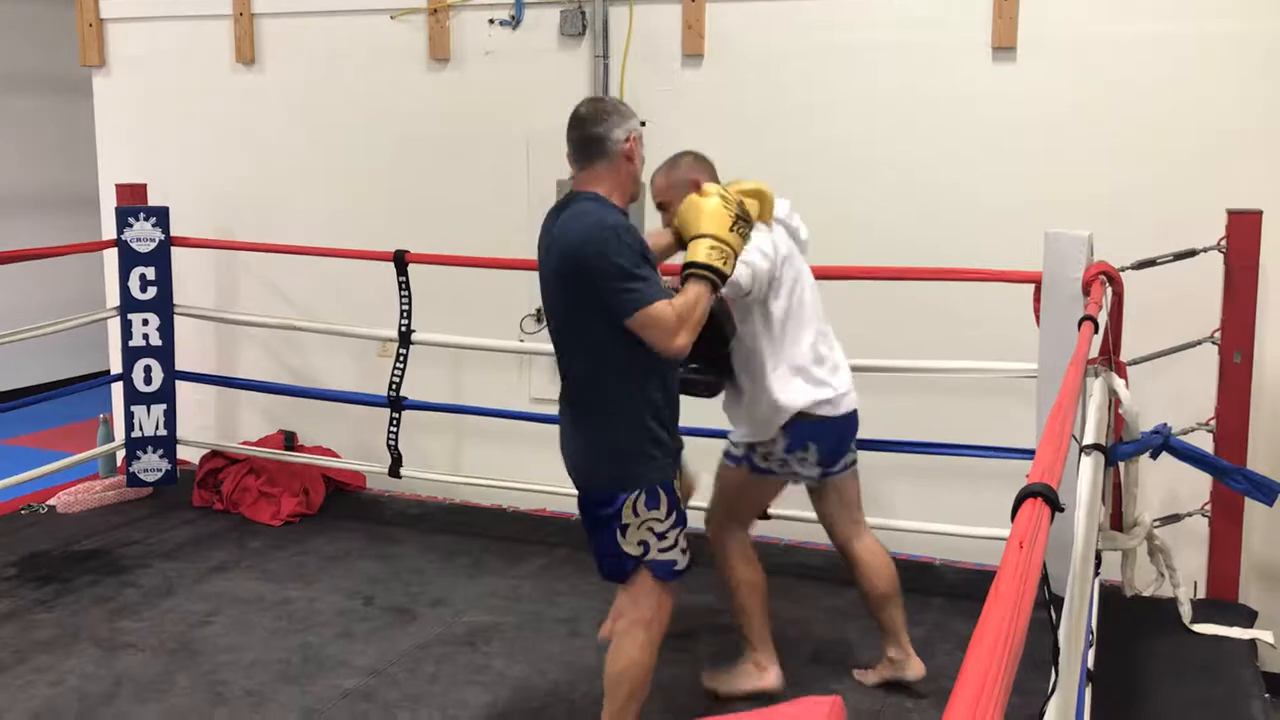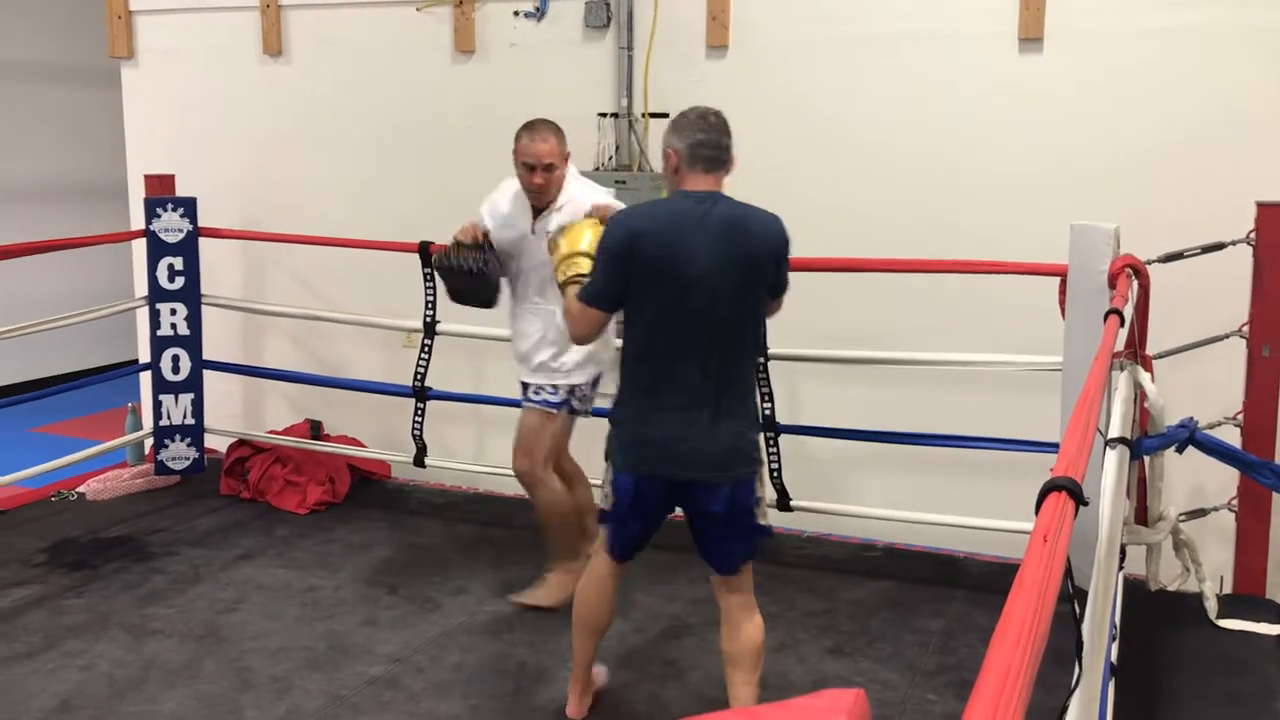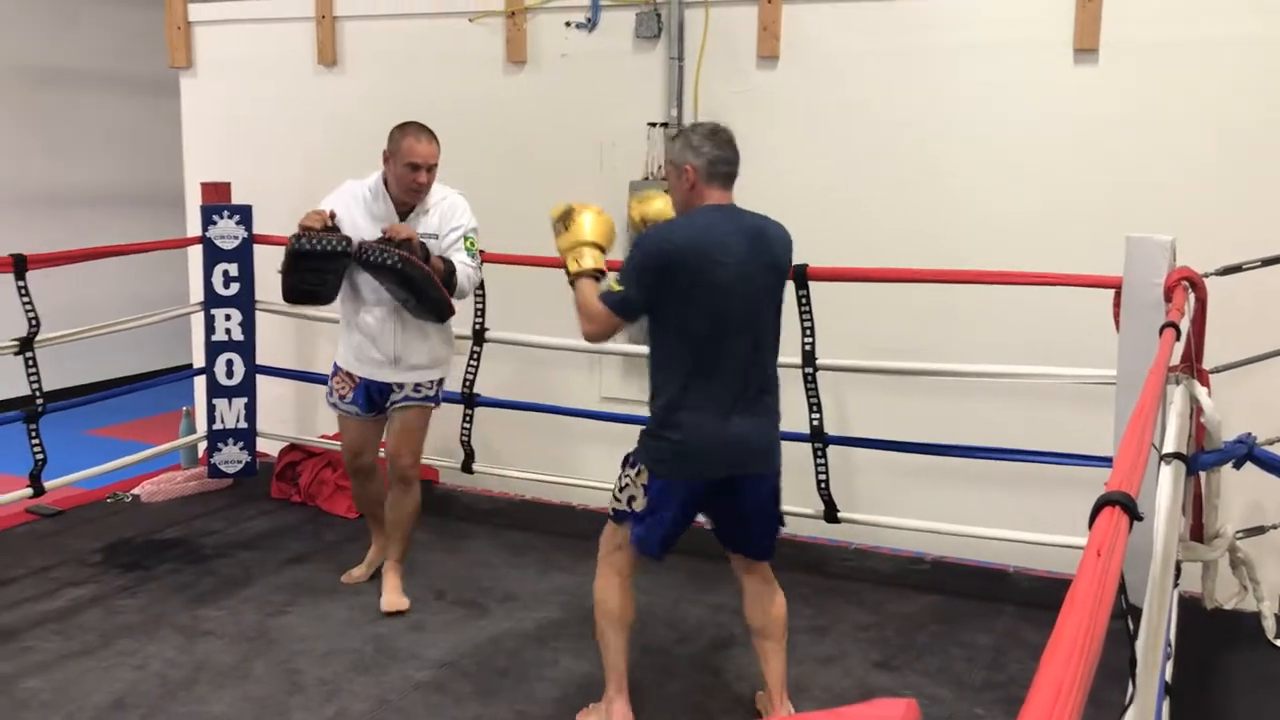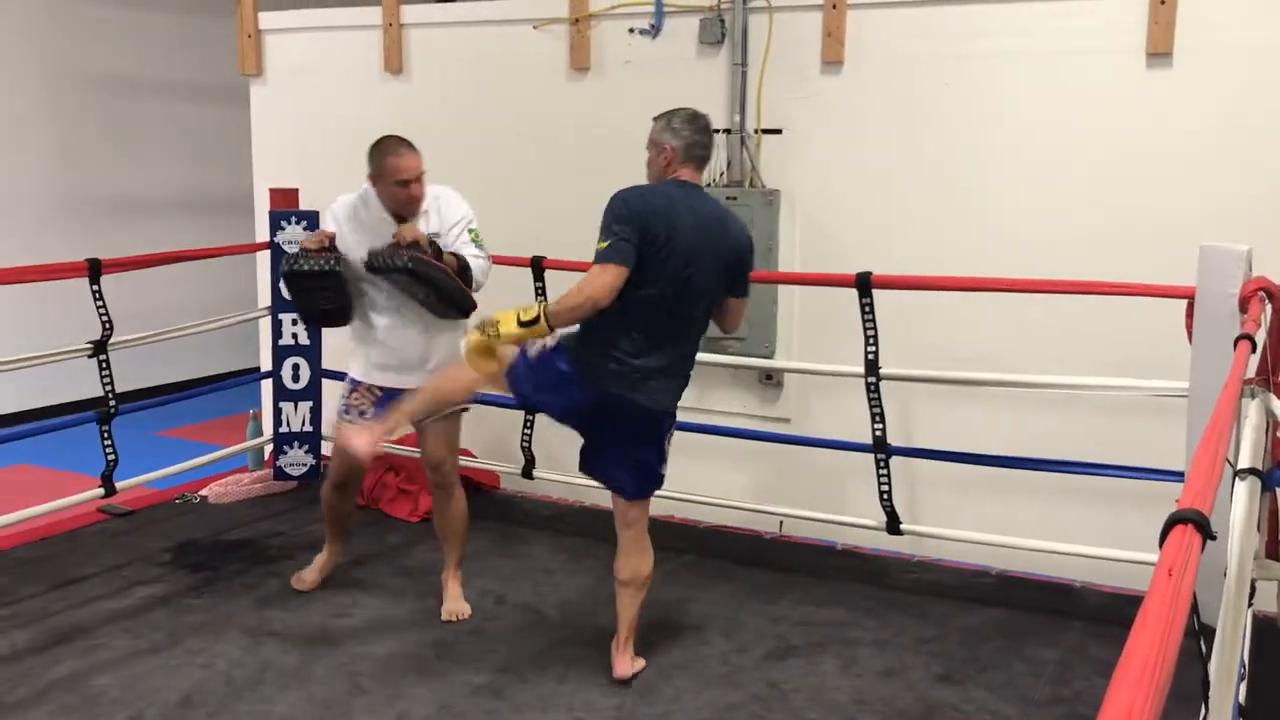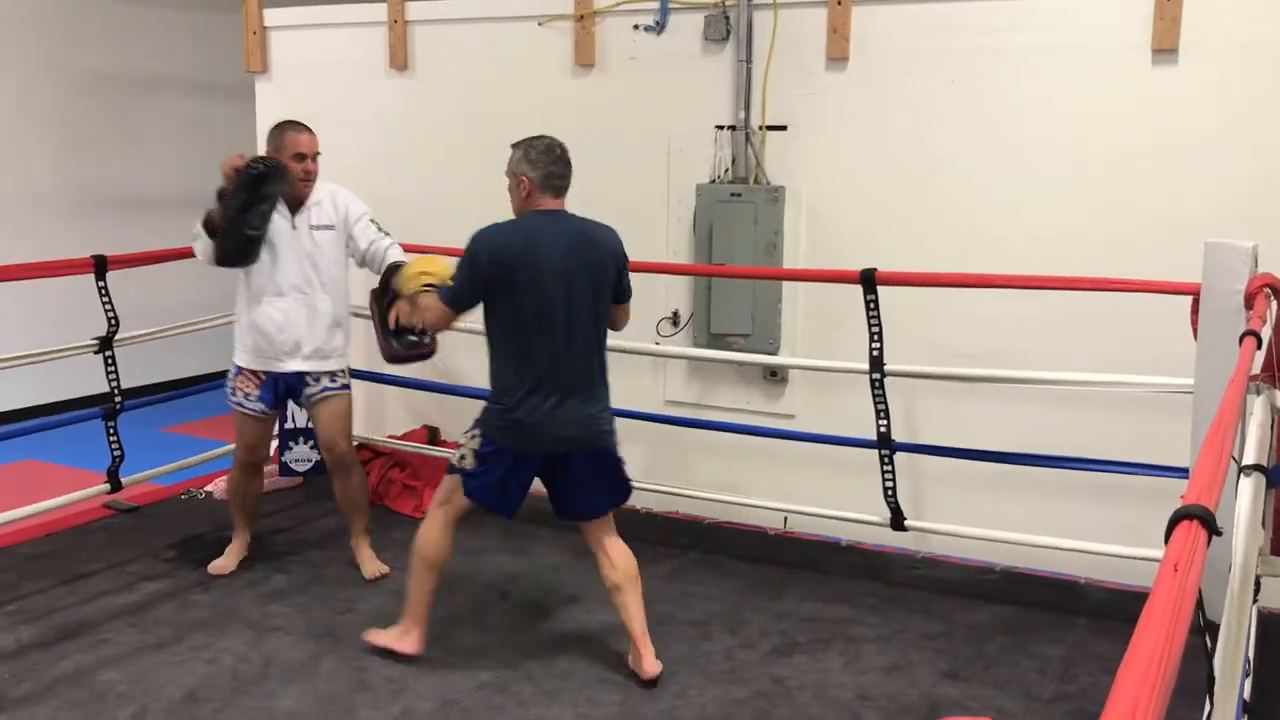
dt=1s
person 1, frame 1
left shoulder: (569, 219)
right shoulder: (602, 233)
right elbow: (673, 335)
left wrist: (686, 237)
right wrist: (711, 251)
left hip: (597, 436)
right hip: (623, 449)
right knee: (650, 607)
left ankle: (620, 616)
person 1, frame 2
left shoulder: (632, 227)
right shoulder: (766, 231)
left elbow: (581, 328)
left wrist: (573, 267)
left hip: (642, 443)
right hip: (728, 448)
left knee: (607, 561)
right knee: (737, 593)
person 1, frame 3
left shoulder: (662, 245)
right shoulder: (774, 239)
left elbow: (596, 326)
left wrist: (581, 256)
left hip: (679, 447)
right hip: (756, 445)
left knee: (615, 558)
right knee: (757, 572)
person 1, frame 4
left shoulder: (636, 205)
right shoulder: (735, 234)
left elbow: (599, 291)
right elbow: (731, 321)
left wrist: (527, 323)
left hip: (588, 372)
right hip: (652, 400)
left knee: (482, 362)
right knee: (631, 522)
left ankle: (379, 432)
right ankle: (623, 652)
person 1, frame 5
left shoulder: (494, 244)
right shoulder: (604, 242)
left elbow: (435, 319)
right elbow: (619, 318)
left wrist: (411, 296)
left hip: (515, 422)
right hip: (588, 421)
left knee: (444, 507)
right knee: (602, 535)
left ankle: (410, 630)
right ankle: (644, 653)
person 2, frame 1
left shoulder: (750, 238)
right shoulder: (758, 232)
left hip: (788, 414)
right hip: (833, 404)
left knee: (725, 527)
right knee: (852, 535)
left ankle: (760, 662)
right ankle: (899, 653)
person 2, frame 2
left shoulder: (592, 204)
right shoulder: (504, 199)
right wrist: (467, 241)
left hip: (570, 360)
right hip: (539, 356)
left knee: (530, 466)
right knee: (551, 460)
left ankle: (563, 566)
right ankle: (589, 550)
person 2, frame 3
left shoulder: (451, 208)
right shoulder: (350, 199)
left elbow: (465, 280)
left wrist: (420, 252)
right wrist: (311, 232)
left hip: (419, 363)
right hip: (360, 358)
left knee: (403, 469)
right knee: (357, 461)
left ankle: (394, 572)
right ankle: (381, 544)
person 2, frame 4
left shoulder: (447, 204)
right shoulder: (345, 214)
left elbow: (475, 273)
left wrist: (429, 249)
right wrist: (315, 255)
left hip: (436, 369)
right hip: (374, 369)
left knee: (442, 474)
right knee: (343, 471)
left ankle: (452, 578)
right ankle: (330, 551)
person 2, frame 5
left shoulder: (339, 203)
left elbow: (380, 248)
right elbow: (209, 250)
left hip: (321, 357)
right hip: (258, 357)
left knee: (340, 454)
right knee: (247, 456)
left ankle: (361, 542)
right ankle: (240, 539)
